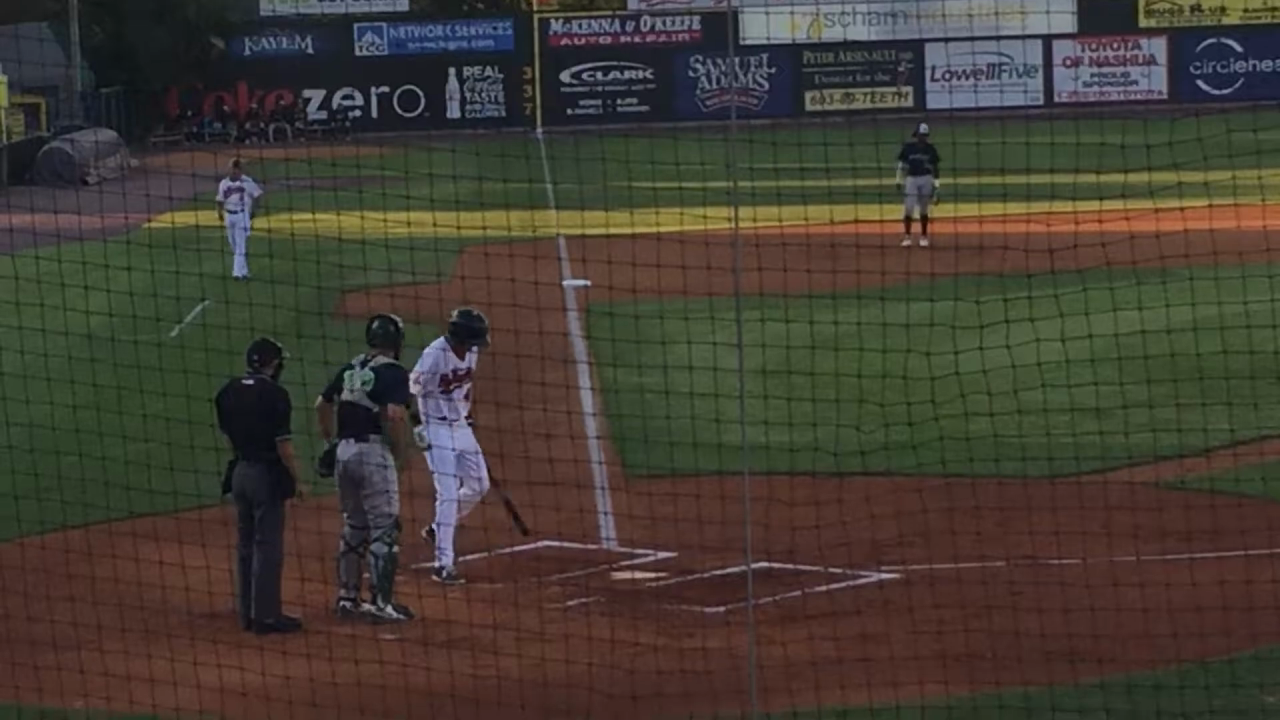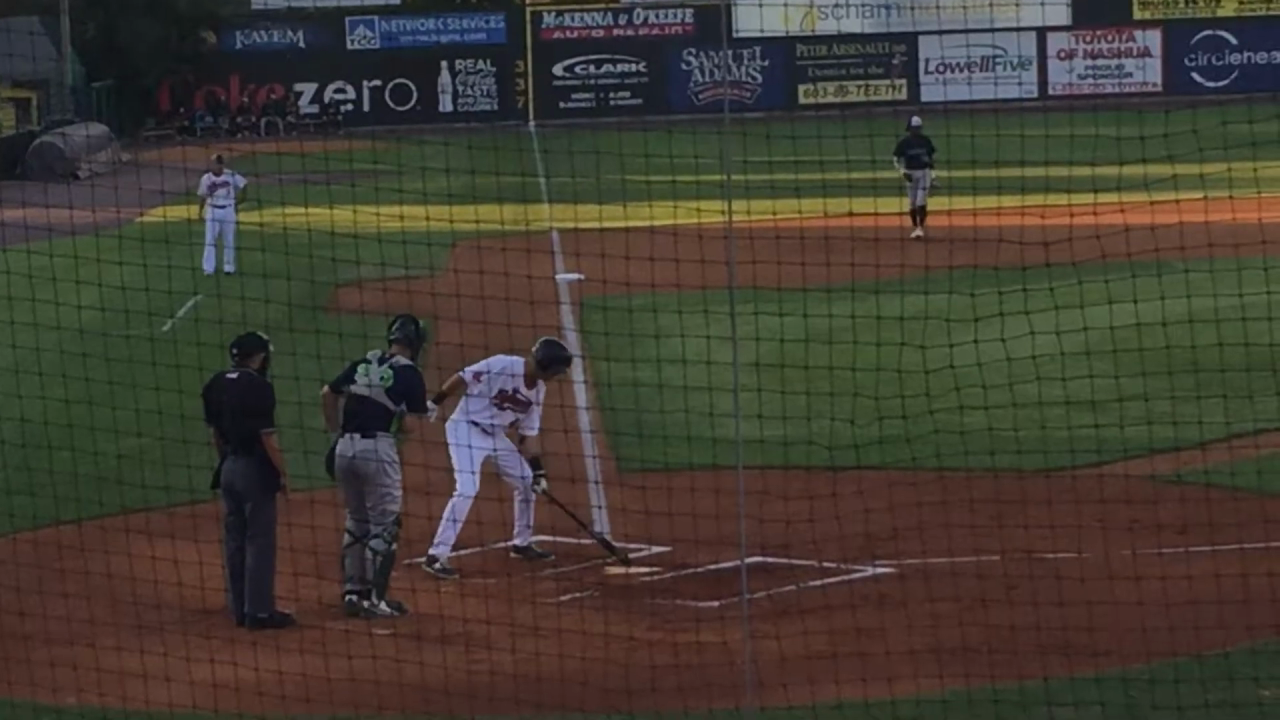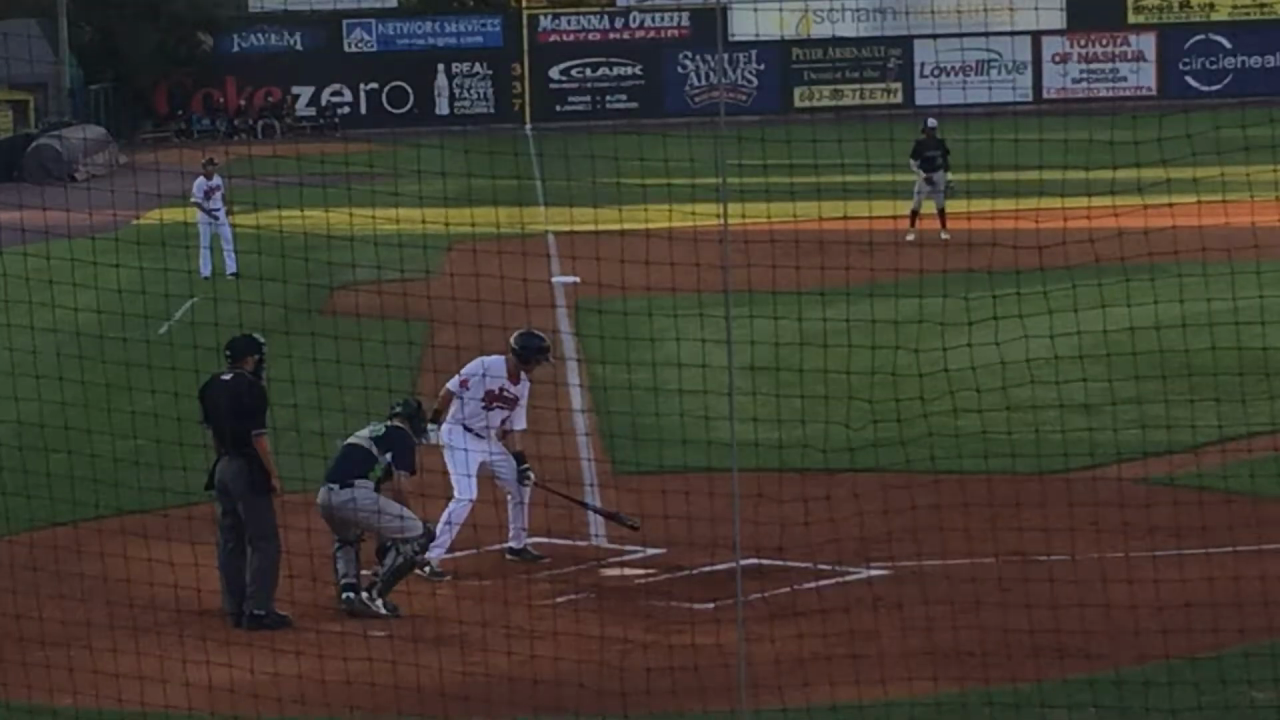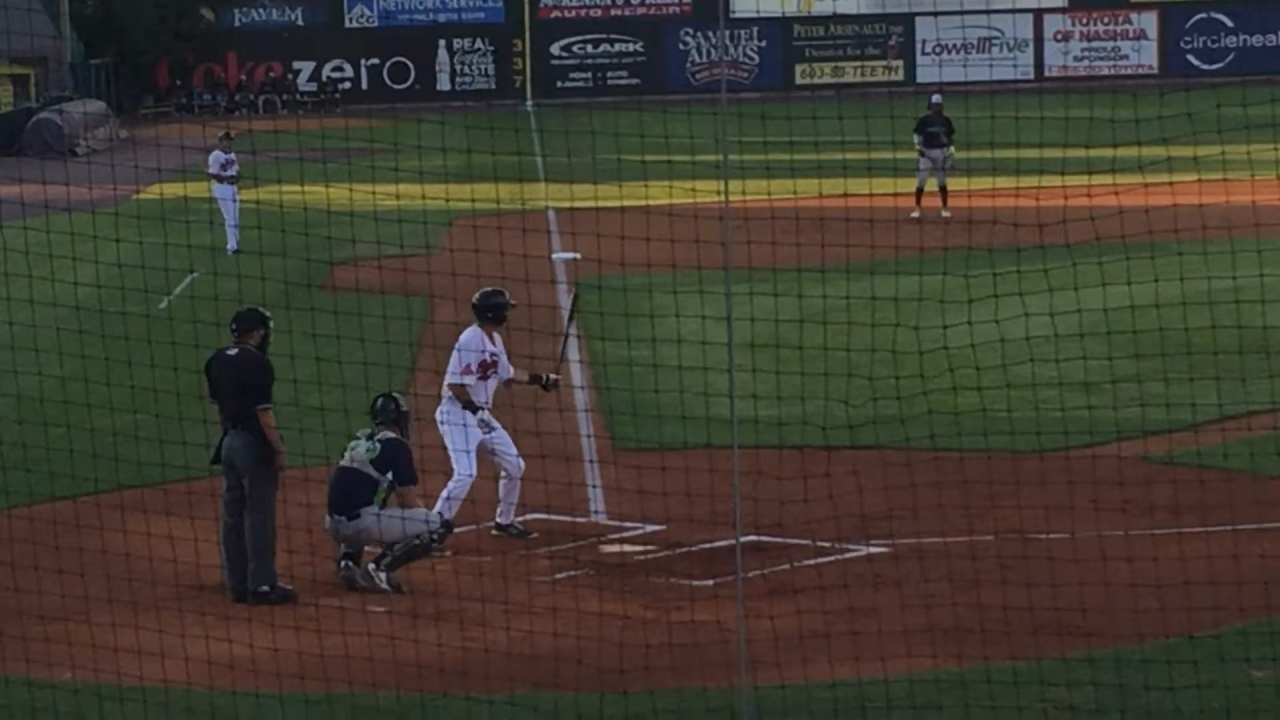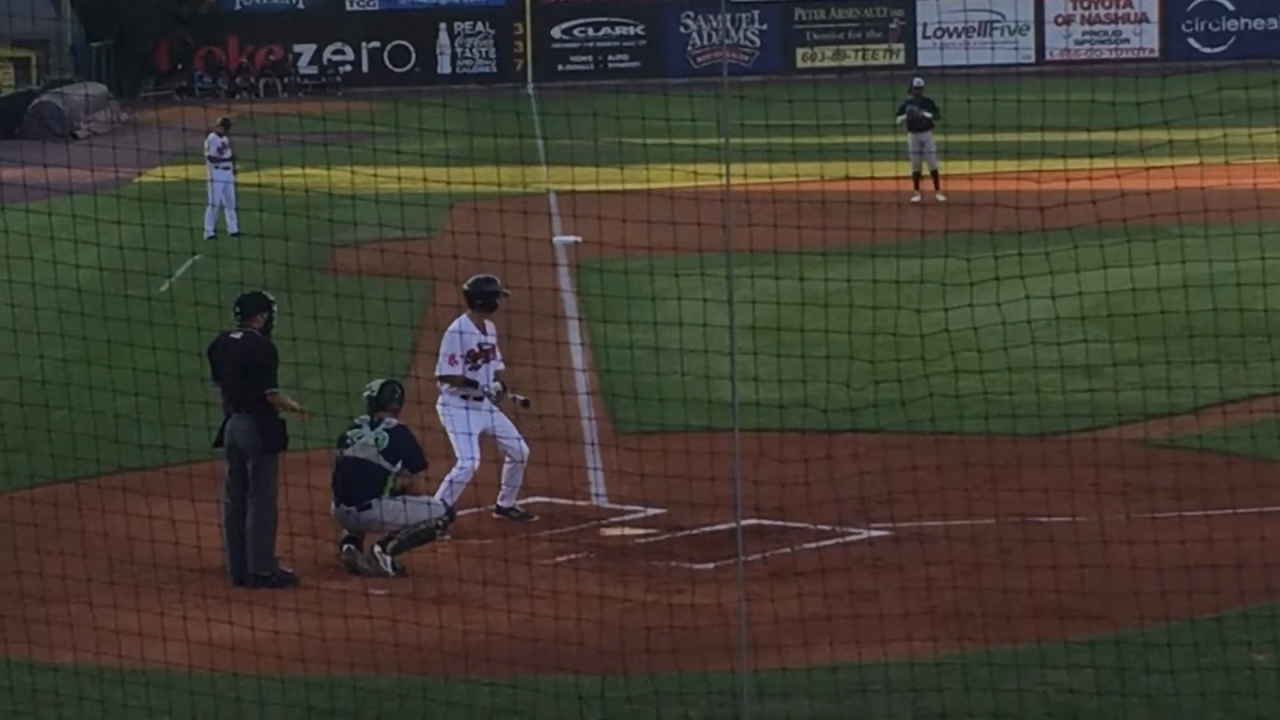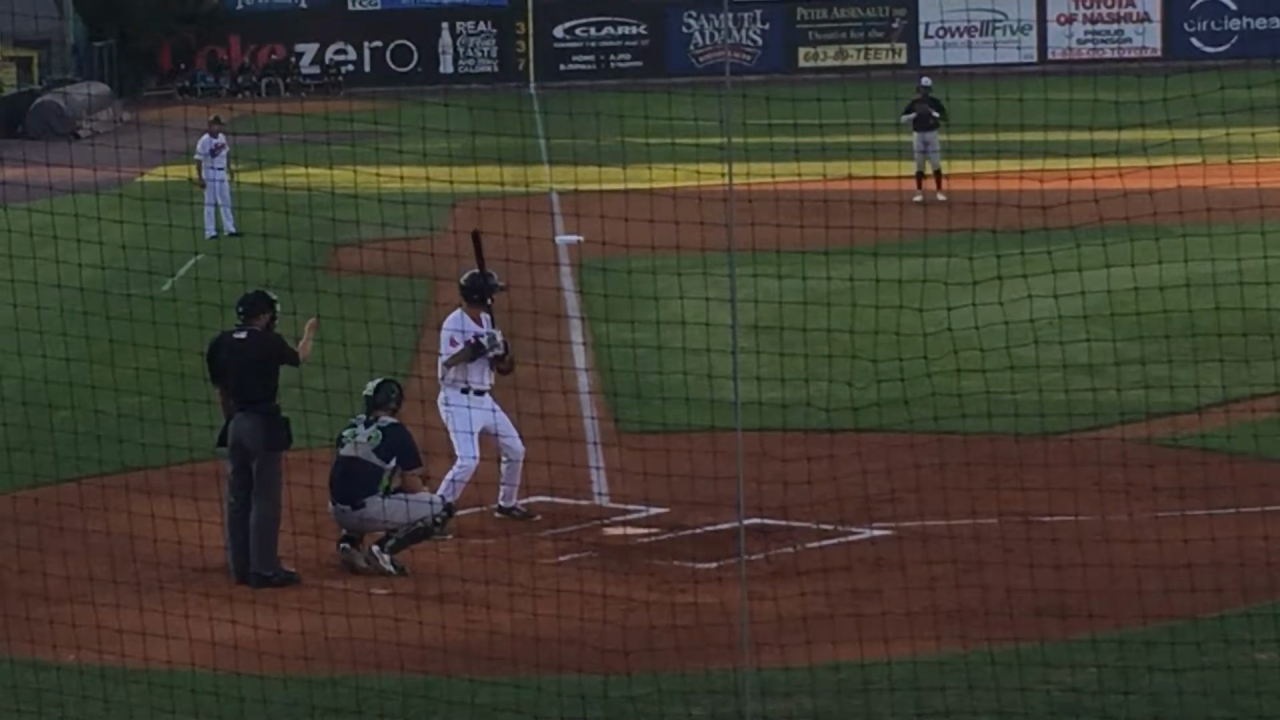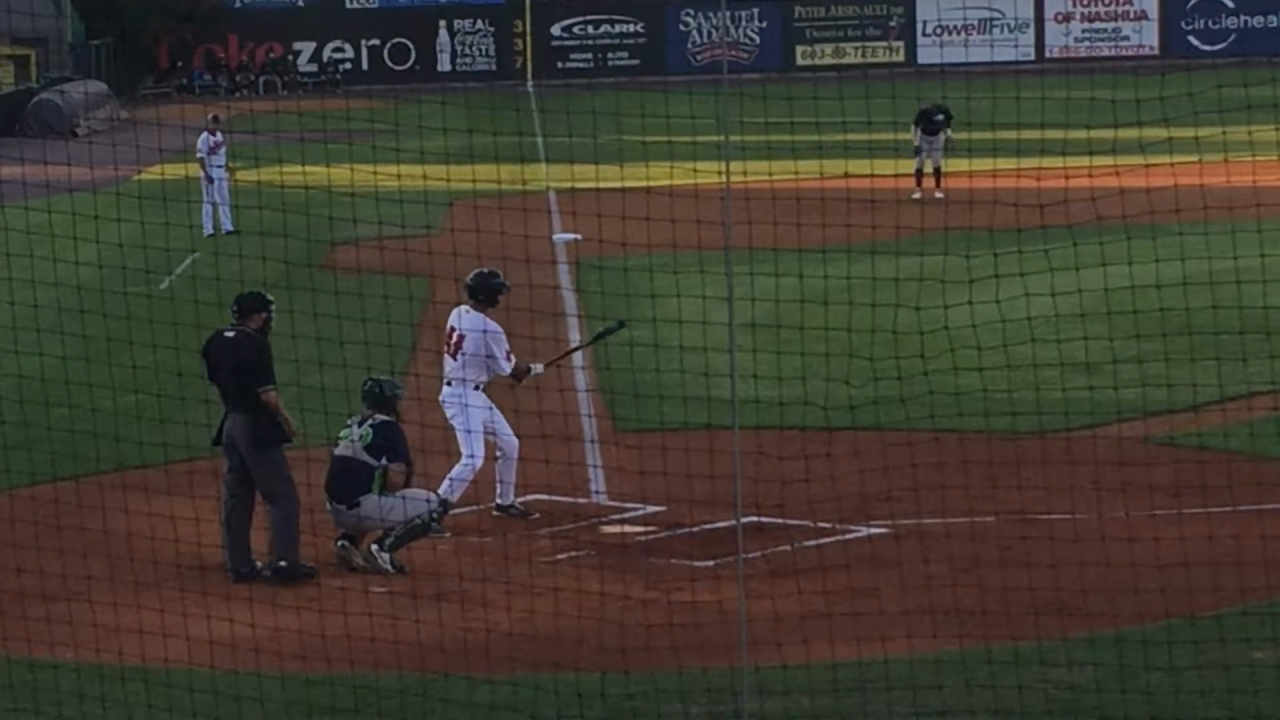
dt=0.7s
person 1, frame 1
left shoulder: (228, 391)
right shoulder: (274, 394)
left elbow: (228, 435)
right elbow: (283, 445)
right wrist: (296, 479)
left hip: (240, 472)
right hip: (267, 474)
left knee: (246, 545)
right knee: (268, 546)
left ankle: (248, 613)
right ankle: (266, 616)
person 1, frame 2
left shoulder: (215, 385)
right shoulder: (258, 387)
left elbow: (215, 433)
right elbow: (267, 437)
right wrist: (282, 472)
left hip: (228, 468)
right hip: (255, 469)
left knee: (235, 540)
right knee: (260, 541)
left ankle: (240, 608)
right ankle: (260, 611)
person 1, frame 3
left shoulder: (211, 386)
right shoulder: (251, 388)
left elbow: (213, 432)
right elbow: (258, 437)
right wrist: (273, 474)
left hip: (222, 468)
right hip: (248, 470)
left knee: (229, 541)
right knee: (264, 540)
left ankle: (235, 609)
right ankle: (258, 609)
person 1, frame 4
left shoulder: (217, 361)
right shoulder: (257, 363)
left elbow: (219, 405)
right elbow: (263, 413)
right wrist: (279, 450)
left hip: (229, 442)
right hip: (254, 444)
left knee: (232, 516)
right knee: (260, 516)
left ankle: (237, 583)
right ankle: (261, 585)
person 1, frame 5
left shoulder: (220, 344)
right shoulder: (262, 347)
left elbow: (222, 388)
right elbow: (270, 396)
right wrist: (295, 407)
left hip: (232, 425)
right hip: (258, 427)
left knee: (234, 499)
right knee: (261, 500)
left ankle: (238, 567)
right ankle: (262, 570)
person 1, frame 6
left shoulder: (220, 344)
right shoulder: (269, 343)
left elbow: (222, 390)
right elbow: (300, 357)
right wrist: (309, 333)
left hip: (236, 425)
right hip: (263, 426)
left knee: (237, 498)
right knee: (265, 499)
left ankle: (241, 567)
right ankle: (264, 569)
person 1, frame 7
left shoulder: (216, 342)
right shoulder: (255, 344)
left elbow: (219, 387)
right elbow: (267, 394)
right wrist: (287, 419)
left hip: (230, 424)
right hip: (257, 427)
left knee: (235, 497)
right knee: (282, 495)
left ankle: (240, 565)
right ankle: (284, 562)
person 2, frame 1
left shoulder: (471, 351)
right shoulder: (435, 354)
right elbow: (411, 392)
left wrist: (469, 418)
right wrist: (420, 426)
left hip: (460, 427)
right hip: (436, 429)
left knee: (480, 483)
right knee: (447, 494)
left ankle: (438, 531)
right ankle: (443, 564)
person 2, frame 2
left shoulder: (538, 389)
right shoulder: (502, 365)
left elbow: (529, 434)
right elbow: (463, 378)
left wrist: (538, 472)
right wrist: (434, 402)
left hip: (495, 435)
right hip: (466, 429)
left knee: (528, 484)
right knee: (466, 491)
left ankle: (521, 543)
right ankle: (436, 556)
person 2, frame 3
left shoulder: (523, 384)
right shoulder: (484, 367)
left elbow: (514, 428)
right elbow: (449, 391)
left wrist: (523, 465)
right wrist: (434, 423)
left hip: (489, 439)
right hip: (460, 436)
left knee: (521, 487)
right knee: (464, 498)
left ankle: (517, 546)
right ankle: (428, 559)
person 2, frame 4
left shoulder: (495, 339)
right shoulder: (470, 340)
left elbow: (507, 374)
right elbow: (456, 384)
left wrist: (542, 379)
right wrist: (477, 411)
left hip: (480, 415)
right hip: (457, 415)
left knee: (515, 465)
right knee: (464, 476)
left ankle: (504, 521)
person 2, frame 5
left shoulder: (490, 328)
right shoulder: (457, 331)
right elbow: (444, 375)
left wrist: (499, 384)
right wrist: (478, 385)
left hip: (483, 404)
right hip: (457, 404)
left knee: (519, 451)
right knee: (469, 462)
left ankle: (505, 505)
person 2, frame 6
left shoulder: (487, 321)
right shoulder: (454, 323)
left elbow: (506, 368)
right elbow: (449, 360)
left wrist: (501, 350)
right wrist: (482, 344)
left hip: (484, 399)
right hip: (458, 400)
left knee: (515, 449)
right knee: (468, 460)
left ankle: (507, 504)
person 2, frame 7
left shoulder: (458, 313)
right shoulder: (489, 329)
right elbow: (510, 368)
left wrist: (519, 369)
right wrist: (531, 370)
left hip: (472, 394)
right hip: (462, 396)
left knee: (509, 444)
right knee: (473, 459)
left ankle: (505, 503)
person 3, frame 1
left shoulder: (350, 368)
right shoulder: (394, 372)
left elbow: (322, 405)
right elbow: (395, 414)
left wrist: (331, 442)
right wrist: (401, 451)
left hip: (344, 452)
right hip: (373, 452)
left knee: (353, 527)
right knee: (383, 529)
left ankle: (347, 598)
right ankle: (381, 603)
person 3, frame 2
left shoulder: (362, 364)
right shoulder: (409, 373)
left elbow: (327, 394)
right elbow: (416, 420)
left wrist: (336, 432)
right wrist: (396, 419)
left hip: (345, 448)
right hip: (377, 450)
left knee: (356, 522)
right knee: (384, 526)
left ankle: (352, 592)
right ankle: (374, 599)
person 3, frame 3
left shoulder: (370, 432)
right shoulder: (402, 436)
right elbow: (399, 483)
left wrist: (383, 530)
right wrist: (406, 514)
left hip: (327, 497)
right hip: (353, 495)
left knee: (347, 537)
right knee: (421, 534)
left ankle: (348, 592)
right ankle: (373, 595)
person 3, frame 4
left shoulder: (359, 441)
right shoulder: (397, 446)
right elbow: (407, 500)
right wrist: (425, 514)
left hip: (335, 524)
right hip: (361, 522)
right knee: (440, 525)
left ankle: (348, 562)
right ankle: (379, 568)
person 3, frame 5
left shoulder: (352, 428)
right shoulder: (400, 433)
right elbow: (417, 489)
left hip: (340, 512)
right hip: (372, 512)
right knee: (443, 514)
left ankle: (350, 545)
right ankle: (384, 550)
person 3, frame 6
left shoulder: (349, 429)
right shoulder: (396, 432)
right elbow: (412, 486)
right wrist: (424, 491)
left hip: (339, 512)
right hip: (368, 510)
right knee: (442, 509)
left ankle: (348, 543)
right ankle: (383, 550)
person 3, frame 7
left shoulder: (351, 427)
right shoulder: (390, 428)
right elbow: (395, 482)
right wrist: (406, 476)
left hip: (337, 510)
right hip: (363, 508)
right knee: (435, 505)
left ankle: (347, 540)
right ankle: (382, 548)
